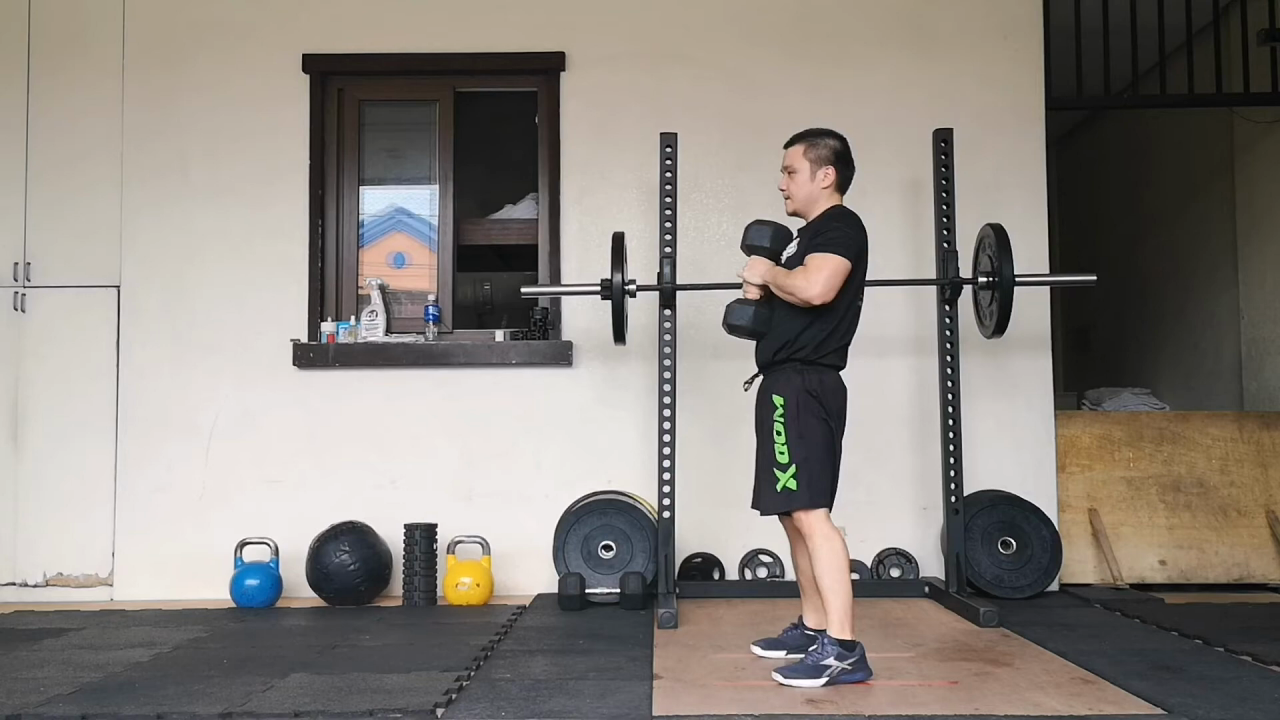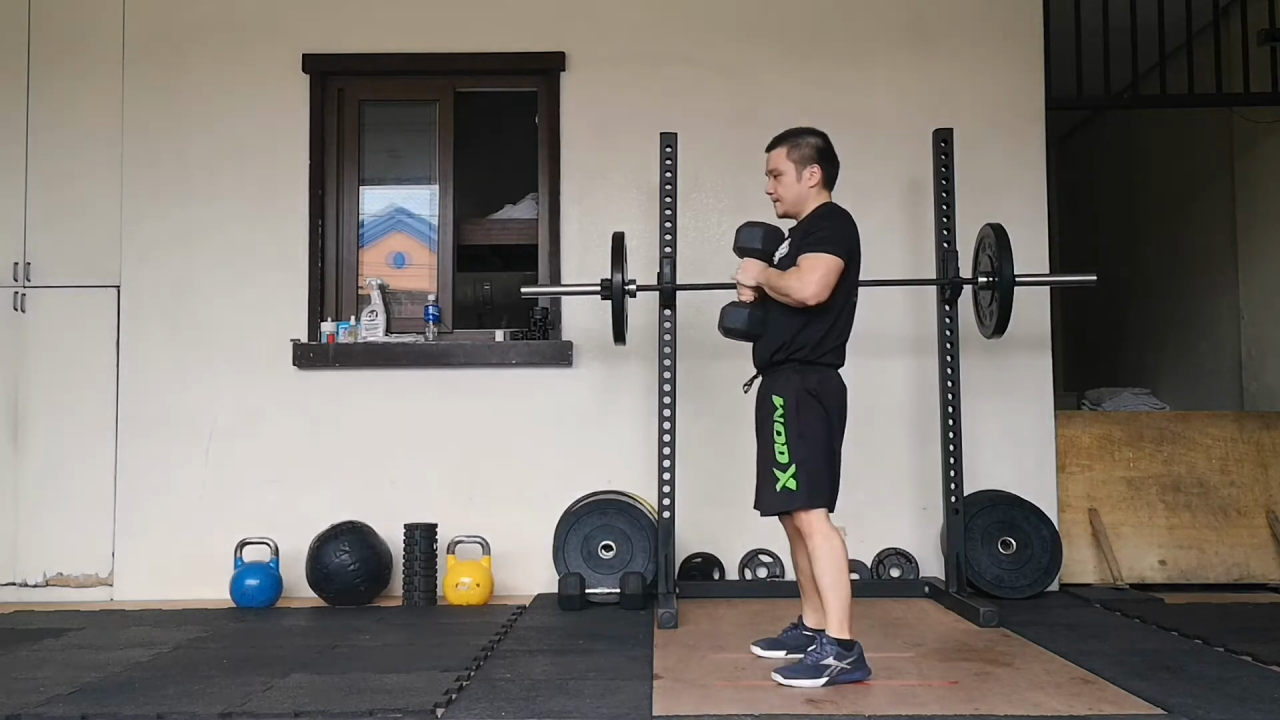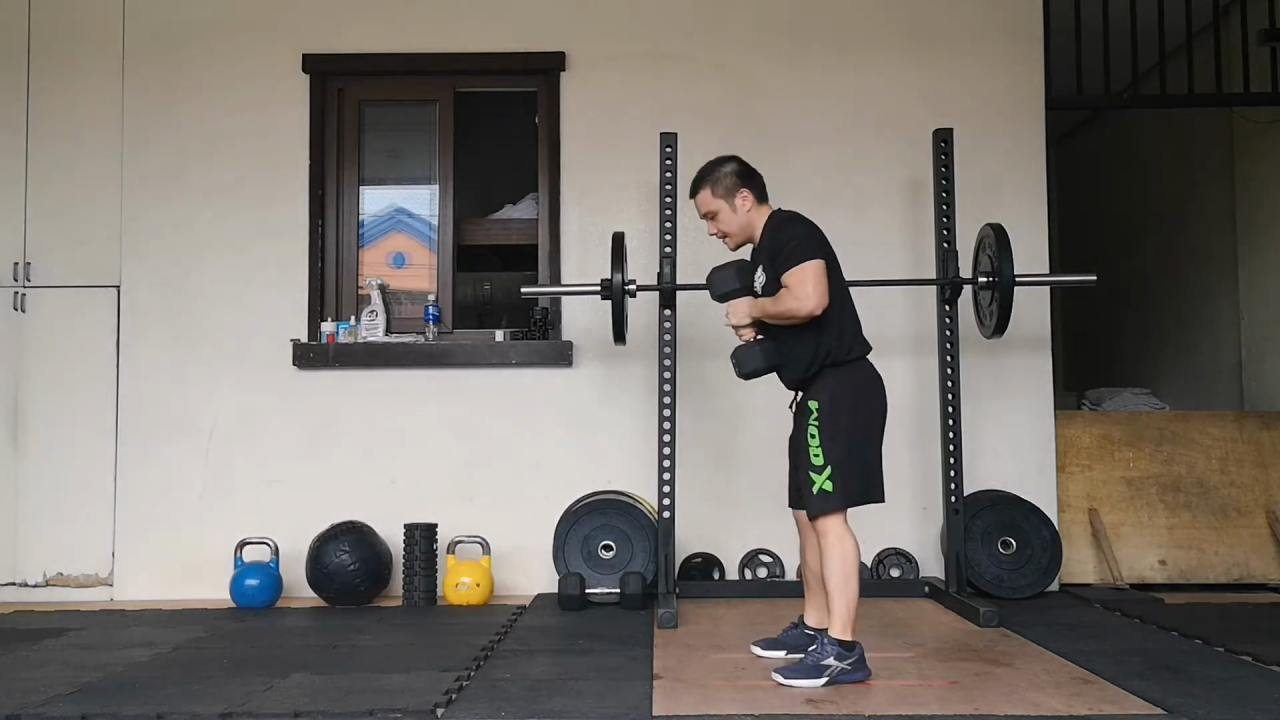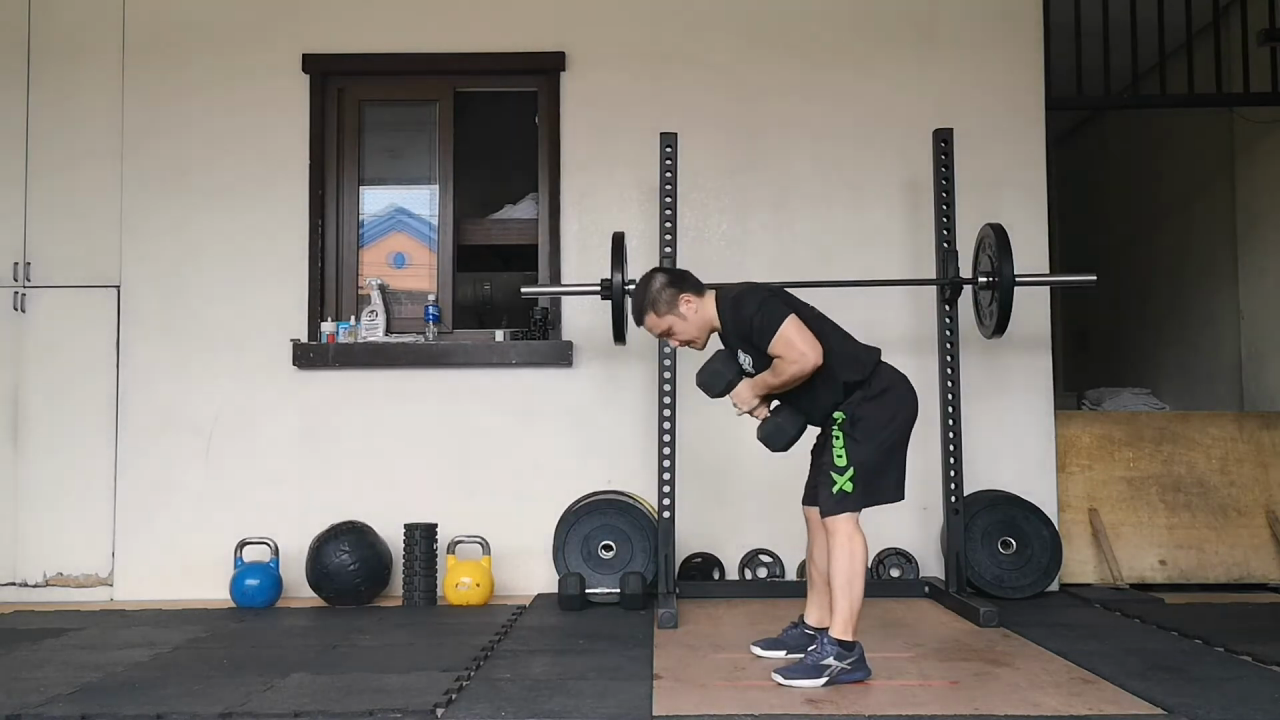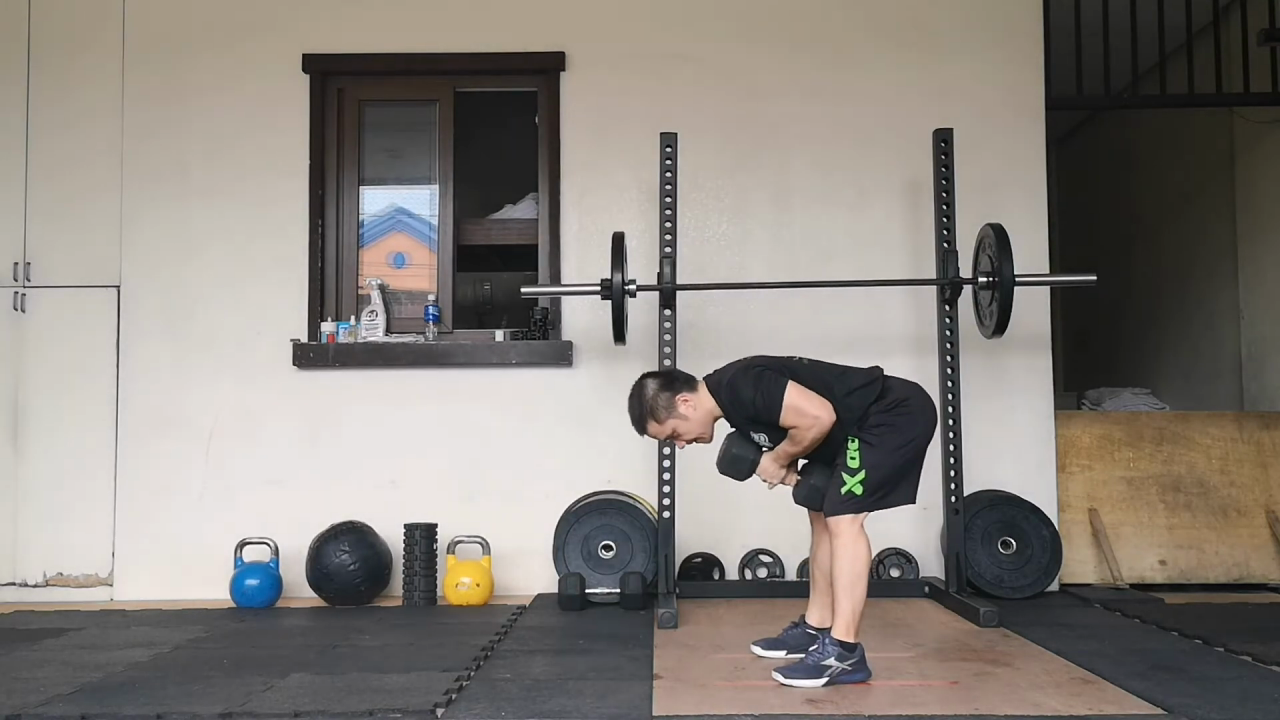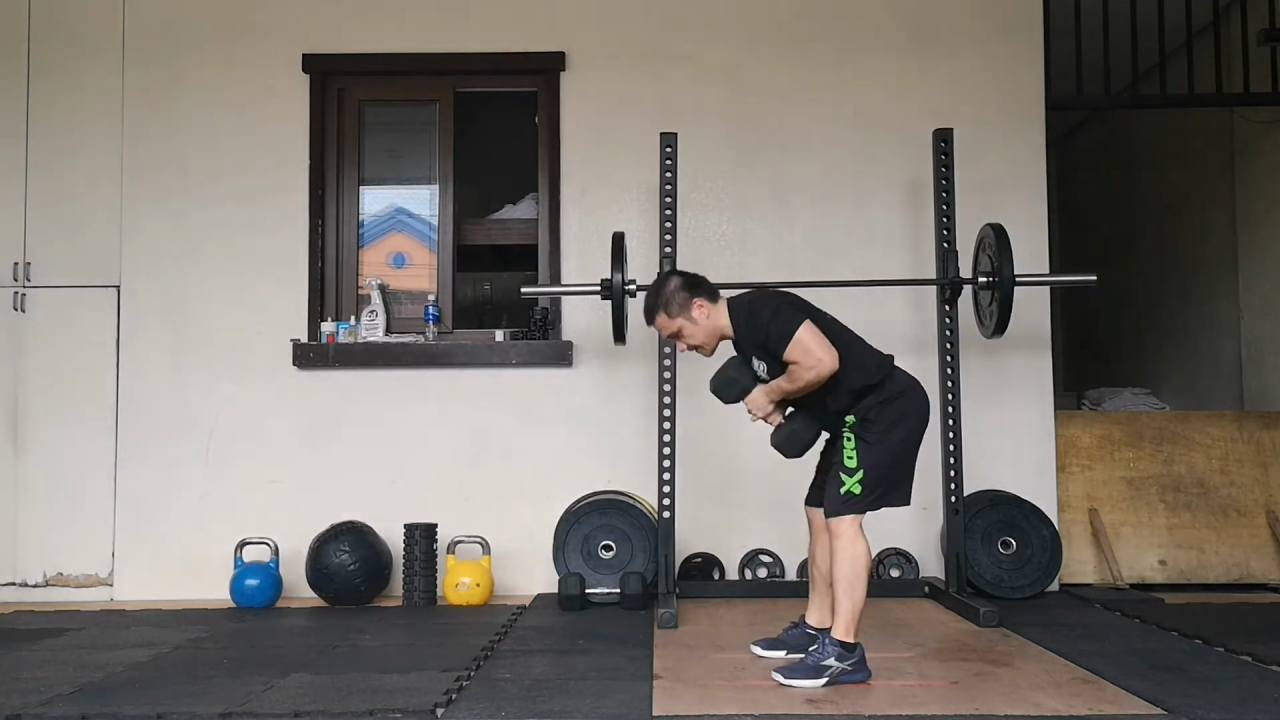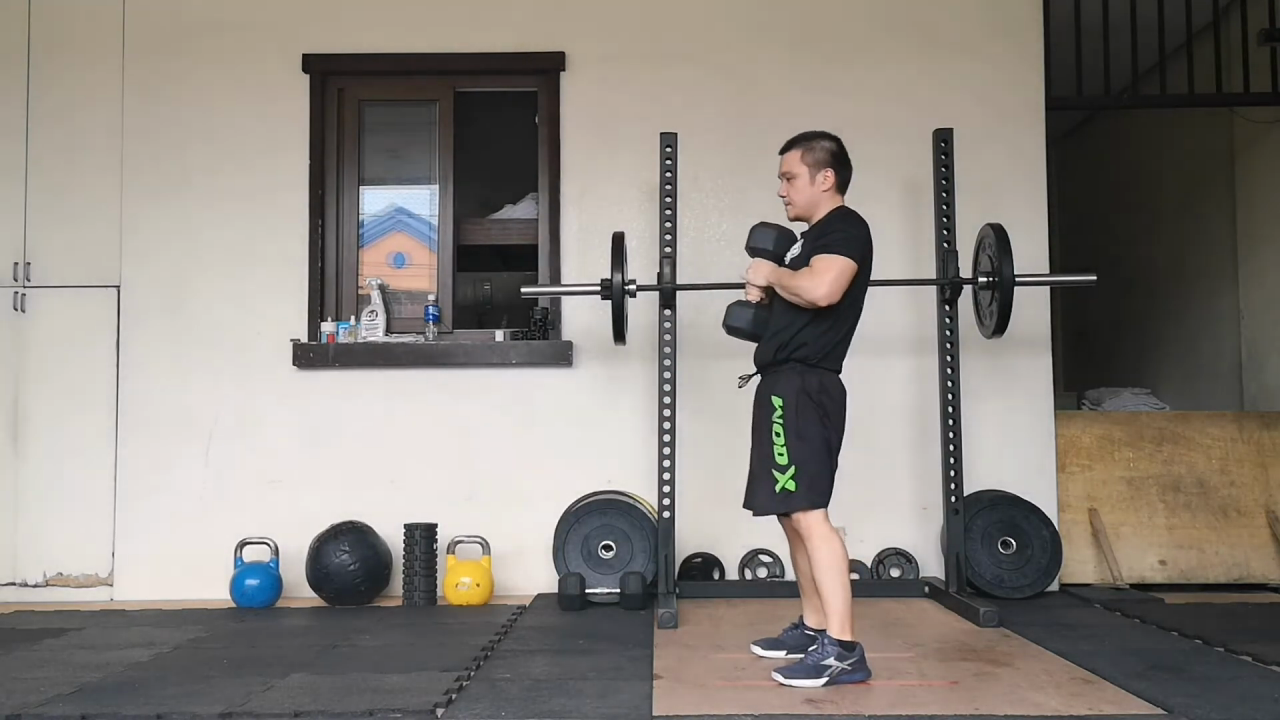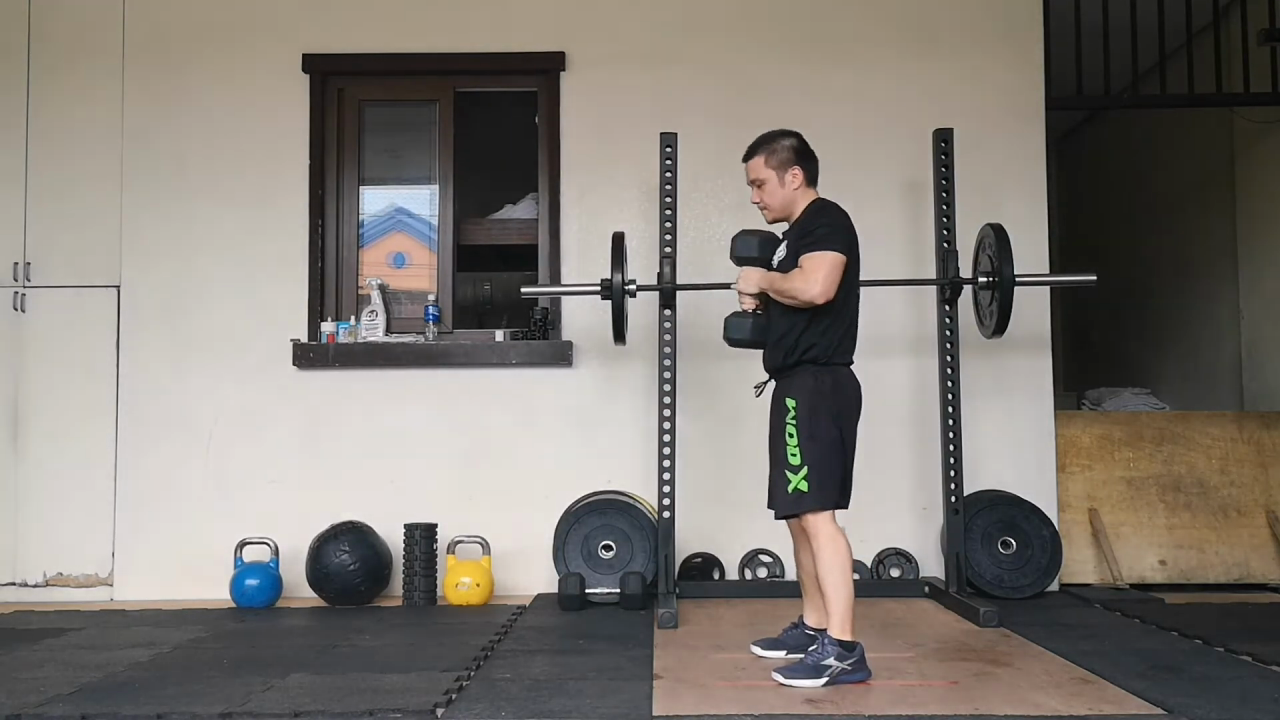
dt=0.7s
person 1, frame 1
left shoulder: (841, 226)
right shoulder: (811, 233)
left elbow: (815, 289)
left wrist: (766, 273)
right wrist: (761, 288)
left hip: (804, 386)
right hip: (784, 385)
left knee: (809, 513)
right knee: (793, 513)
left ankle: (843, 649)
right ankle: (813, 628)
person 1, frame 2
left shoulder: (830, 223)
right shoulder: (802, 233)
left elbow: (809, 290)
left wrist: (759, 273)
right wrist: (756, 288)
left hip: (804, 386)
right hip: (784, 385)
left knee: (809, 514)
right knee: (794, 514)
left ankle: (842, 648)
right ankle: (813, 627)
person 1, frame 3
left shoulder: (789, 231)
right shoulder: (766, 249)
left elbow: (810, 301)
left wrist: (751, 309)
right wrist: (751, 323)
left hip: (841, 390)
right hip: (820, 394)
left knee: (827, 515)
right knee: (808, 513)
left ankle: (843, 650)
right ankle: (813, 628)
person 1, frame 4
left shoulder: (746, 304)
right shoulder: (731, 322)
left elbow: (806, 356)
left wrist: (756, 388)
right wrist: (758, 398)
left hip: (873, 401)
right hip: (850, 409)
left knee: (839, 516)
right knee: (818, 513)
left ankle: (842, 651)
right ankle: (813, 628)
person 1, frame 5
left shoulder: (740, 387)
right shoulder: (731, 398)
left elbow: (818, 416)
right elbow: (795, 424)
left wrist: (777, 460)
right wrist: (786, 465)
left hip: (897, 414)
right hip: (879, 418)
left knee: (844, 517)
right knee: (824, 514)
left ankle: (843, 652)
right ankle: (816, 629)
person 1, frame 6
left shoulder: (760, 311)
right shoulder: (745, 330)
left elbow: (822, 362)
left wrist: (769, 394)
right wrist: (774, 402)
left hip: (884, 406)
right hip: (863, 412)
left knee: (842, 516)
right knee: (821, 513)
left ankle: (843, 651)
right ankle: (816, 629)
person 1, frame 7
left shoulder: (845, 227)
right shoulder: (815, 234)
left elbow: (821, 290)
left wrist: (770, 274)
right wrist: (766, 289)
left hip: (803, 387)
right hip: (784, 387)
left knee: (807, 514)
right knee: (793, 515)
left ankle: (843, 650)
right ankle: (814, 629)
person 1, frame 8
left shoulder: (824, 218)
right shoulder: (798, 232)
left elbow: (816, 288)
left wrist: (762, 278)
right wrist: (759, 294)
left hip: (817, 386)
right hip: (798, 387)
left knee: (816, 514)
right knee: (799, 515)
left ankle: (843, 650)
right ankle: (814, 628)
